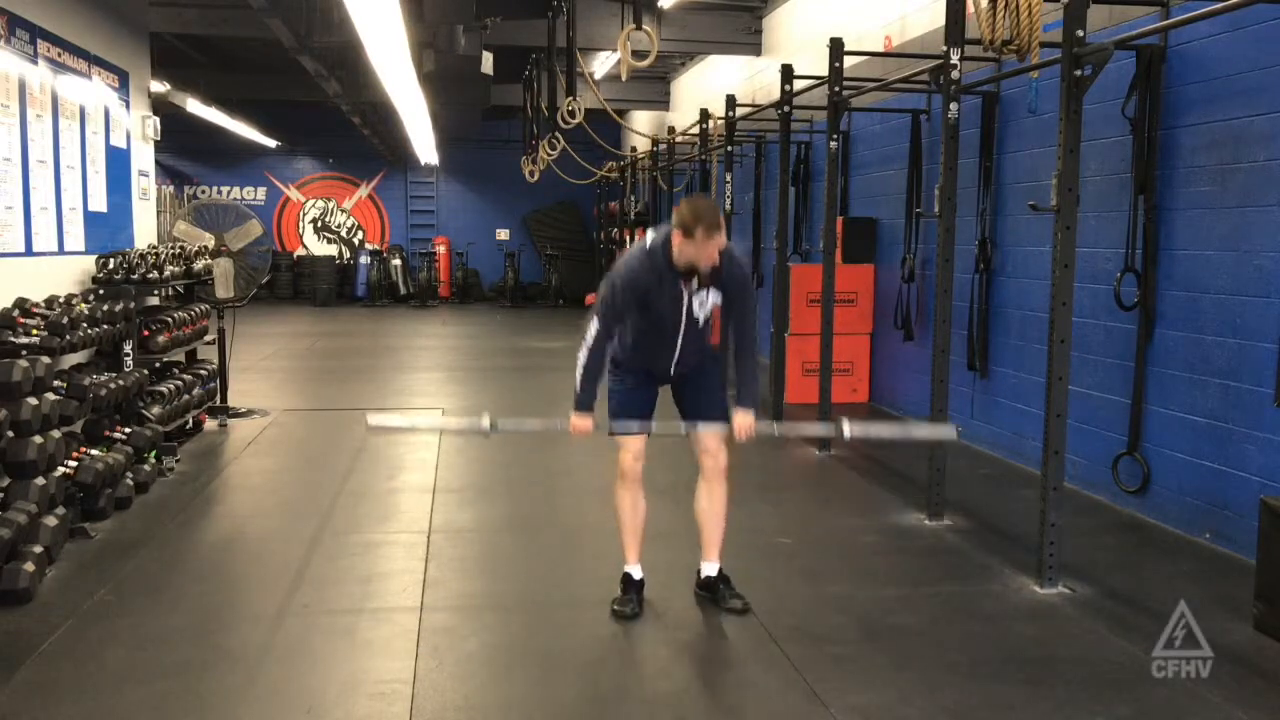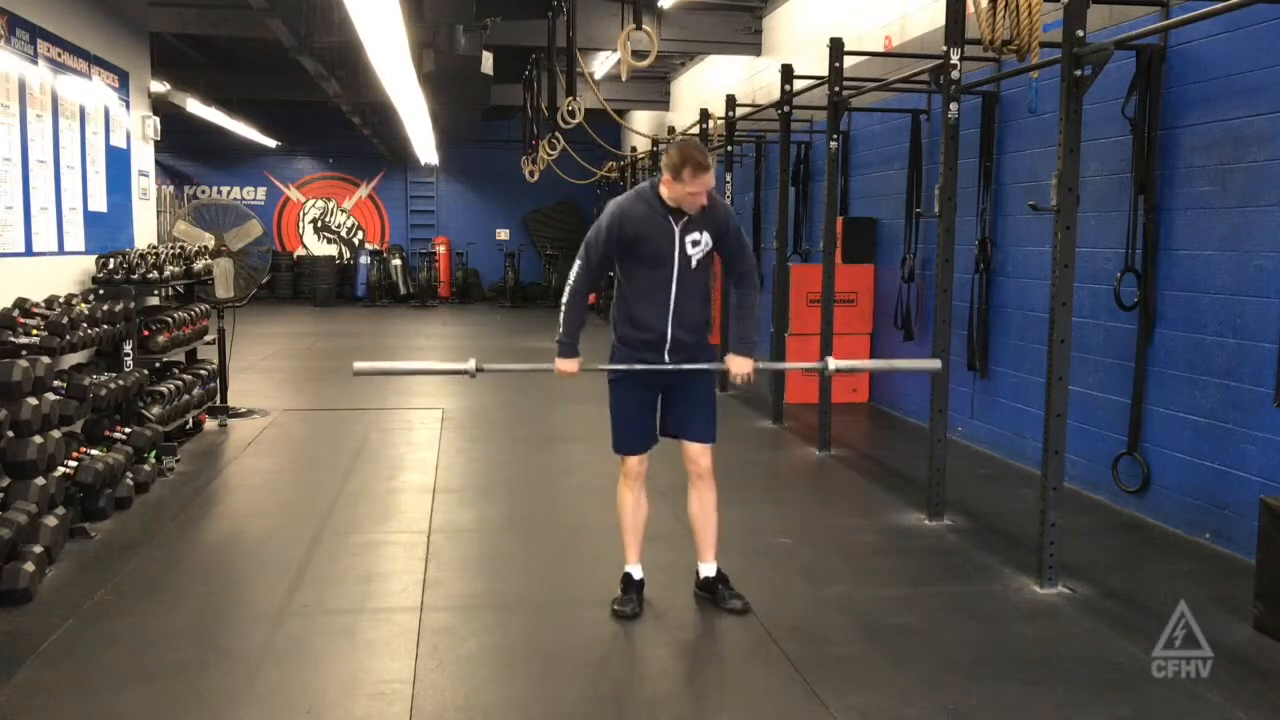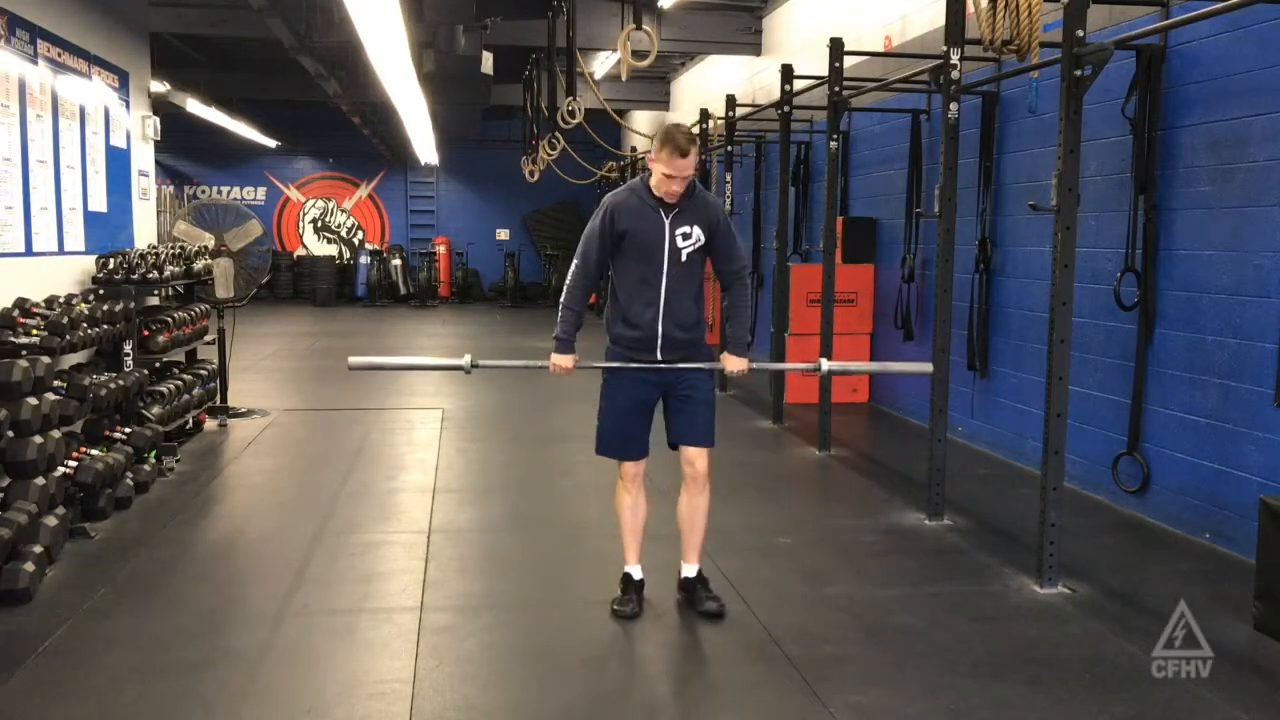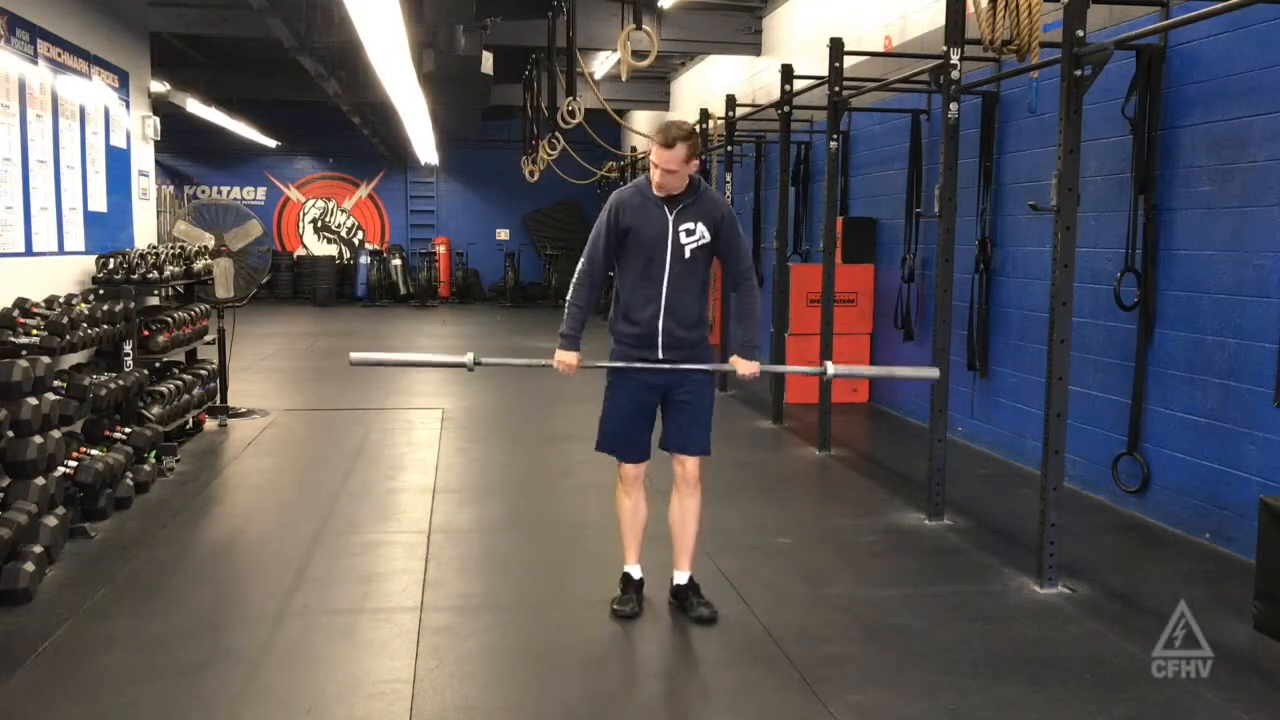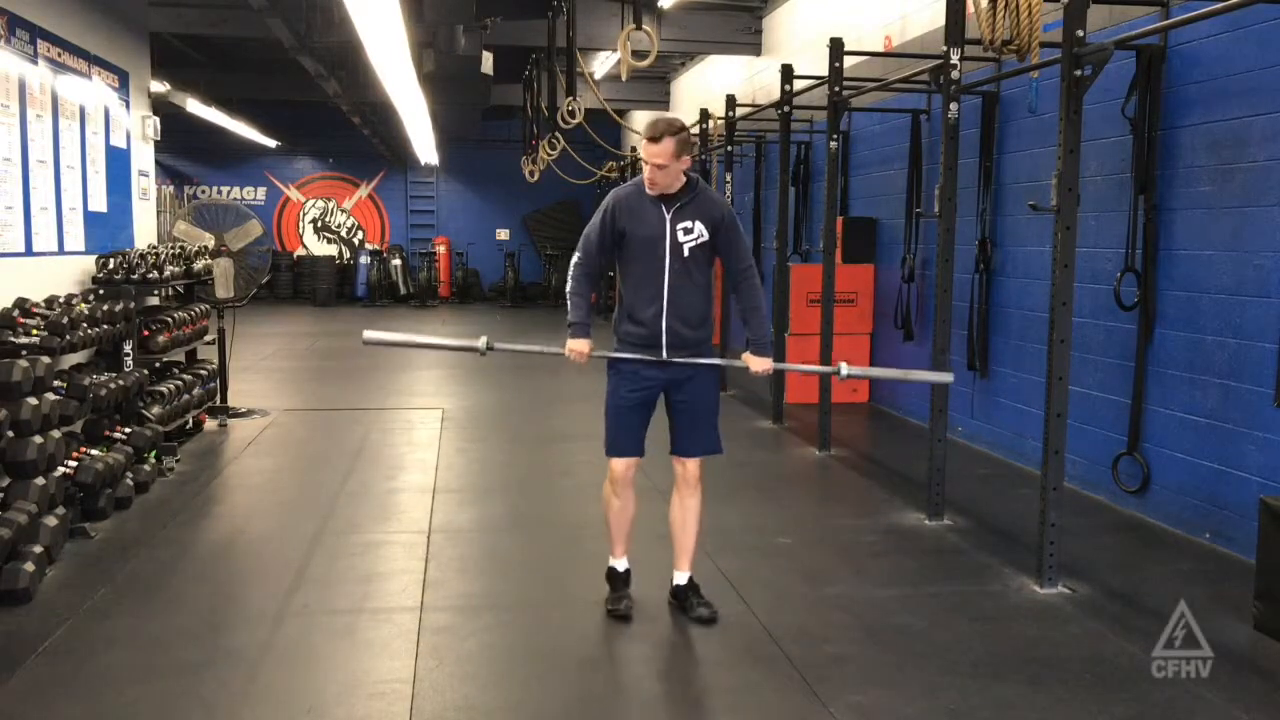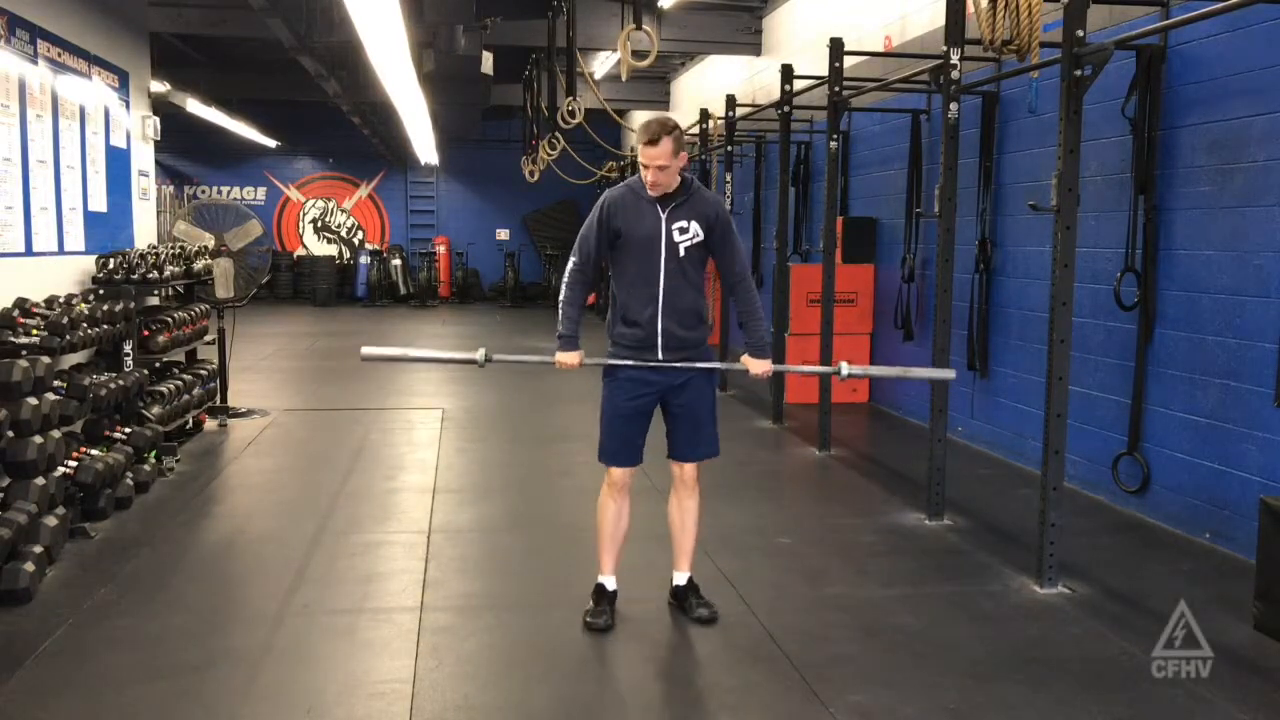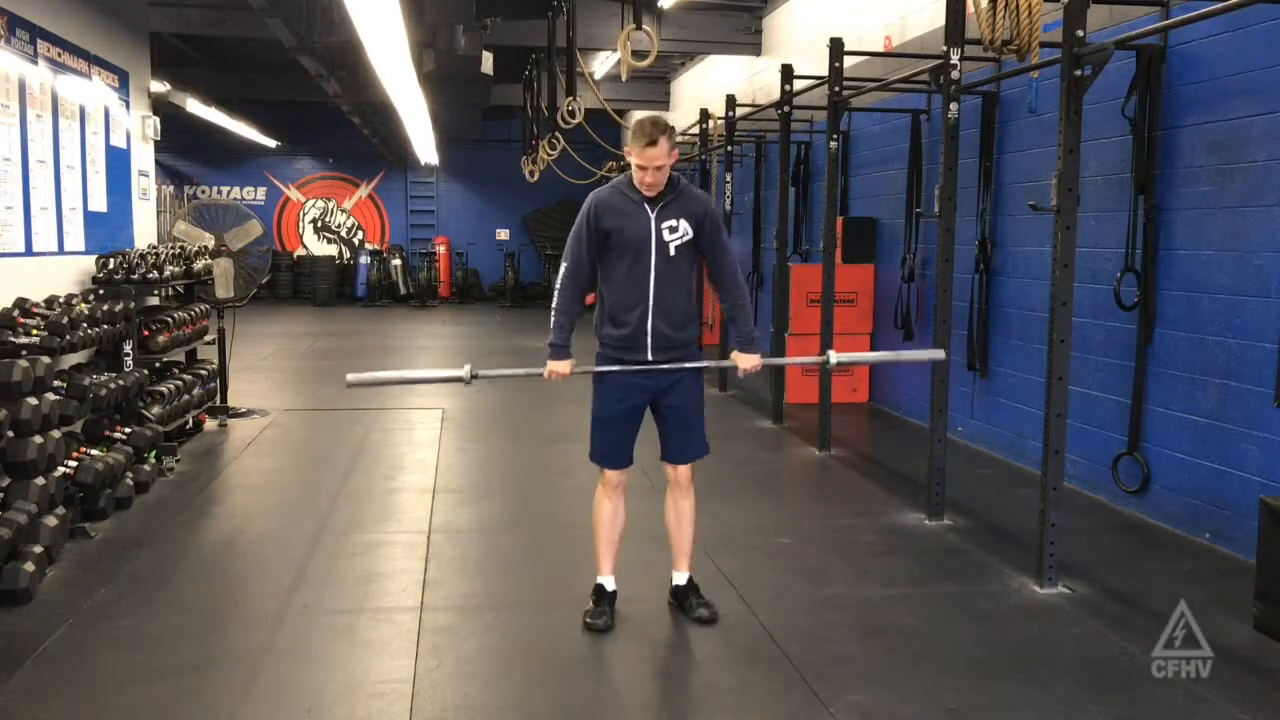
dt=0.2s
person 1, frame 1
left shoulder: (731, 268)
right shoulder: (637, 266)
left elbow: (745, 335)
right elbow: (599, 331)
left wrist: (746, 403)
right wrist: (583, 406)
left hip: (697, 363)
right hip: (634, 365)
left knee: (715, 460)
right knee: (630, 465)
left ankle: (710, 575)
right ankle: (633, 576)
person 1, frame 2
left shoulder: (718, 215)
right shoulder: (625, 212)
left elbow: (745, 280)
right elbow: (582, 277)
left wrist: (743, 347)
right wrist: (567, 347)
left hip: (693, 358)
right hip: (632, 360)
left knee: (701, 465)
right knee: (633, 468)
left ankle: (709, 575)
right ankle: (632, 576)
person 1, frame 3
left shoulder: (708, 210)
right shoulder: (619, 206)
left elbow: (737, 279)
right elbow: (582, 275)
left wrist: (737, 346)
right wrist: (564, 343)
left hip: (690, 361)
right hip: (629, 361)
left knee: (697, 468)
right knee: (631, 473)
left ankle: (691, 576)
right ankle: (632, 576)
person 1, frame 4
left shoulder: (714, 210)
right shoulder: (624, 203)
left elbow: (743, 280)
right elbow: (590, 273)
left wrist: (747, 348)
right wrist: (569, 340)
left hip: (692, 362)
right hip: (631, 360)
left knee: (689, 472)
right knee: (631, 473)
left ankle: (683, 582)
right ankle: (632, 576)
person 1, frame 5
left shoulder: (714, 209)
right shoulder: (622, 202)
left elbow: (745, 278)
right elbow: (584, 265)
left wrist: (759, 344)
right wrist: (579, 327)
left hip: (695, 360)
right hip: (633, 356)
left knee: (689, 473)
right knee: (620, 471)
left ankle: (683, 582)
right ankle: (619, 569)
person 1, frame 6
left shoulder: (708, 208)
right shoulder: (615, 204)
left elbow: (738, 280)
right elbow: (578, 272)
left wrist: (758, 347)
right wrist: (567, 339)
left hip: (691, 363)
right hip: (628, 361)
left knee: (686, 474)
right knee: (618, 477)
left ankle: (682, 583)
right ankle: (605, 587)
person 1, frame 7
left shoulder: (697, 206)
right shoulder: (602, 204)
left elbow: (727, 276)
right elbow: (572, 278)
left wrist: (746, 342)
right wrist: (558, 348)
left hip: (681, 363)
right hip: (618, 363)
left knee: (681, 475)
right knee: (612, 477)
left ankle: (682, 583)
right ankle: (604, 587)
